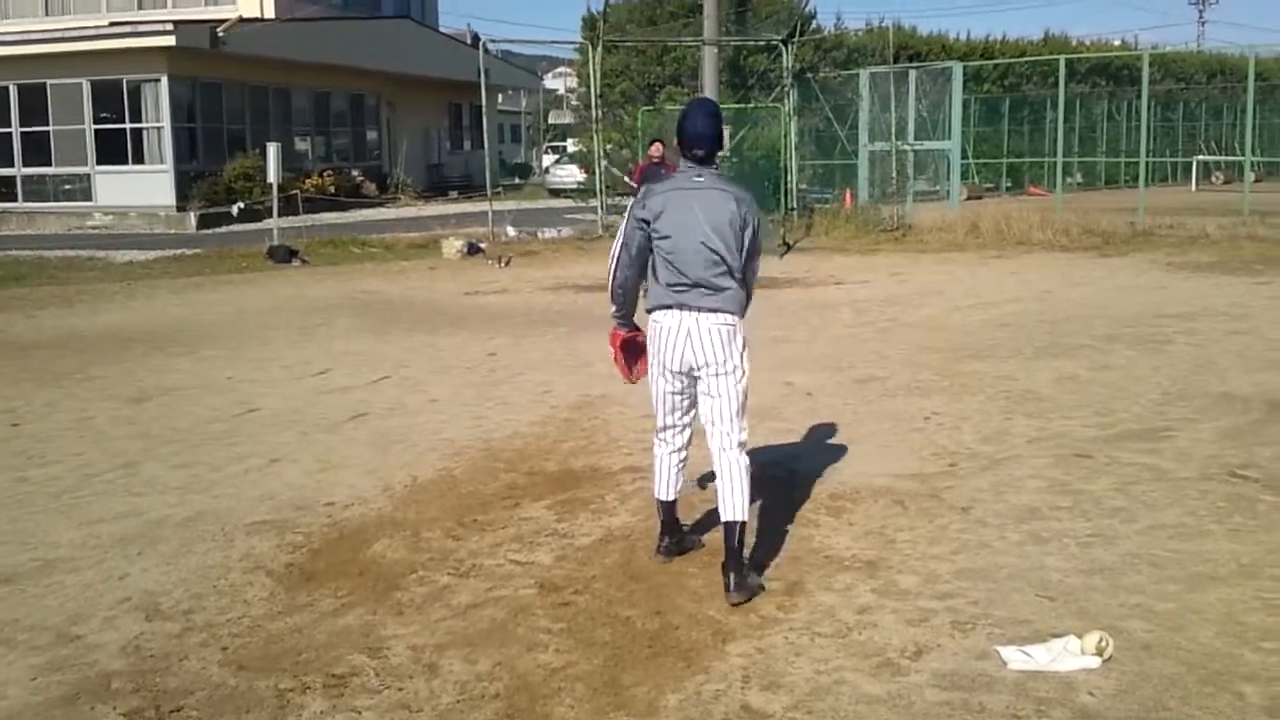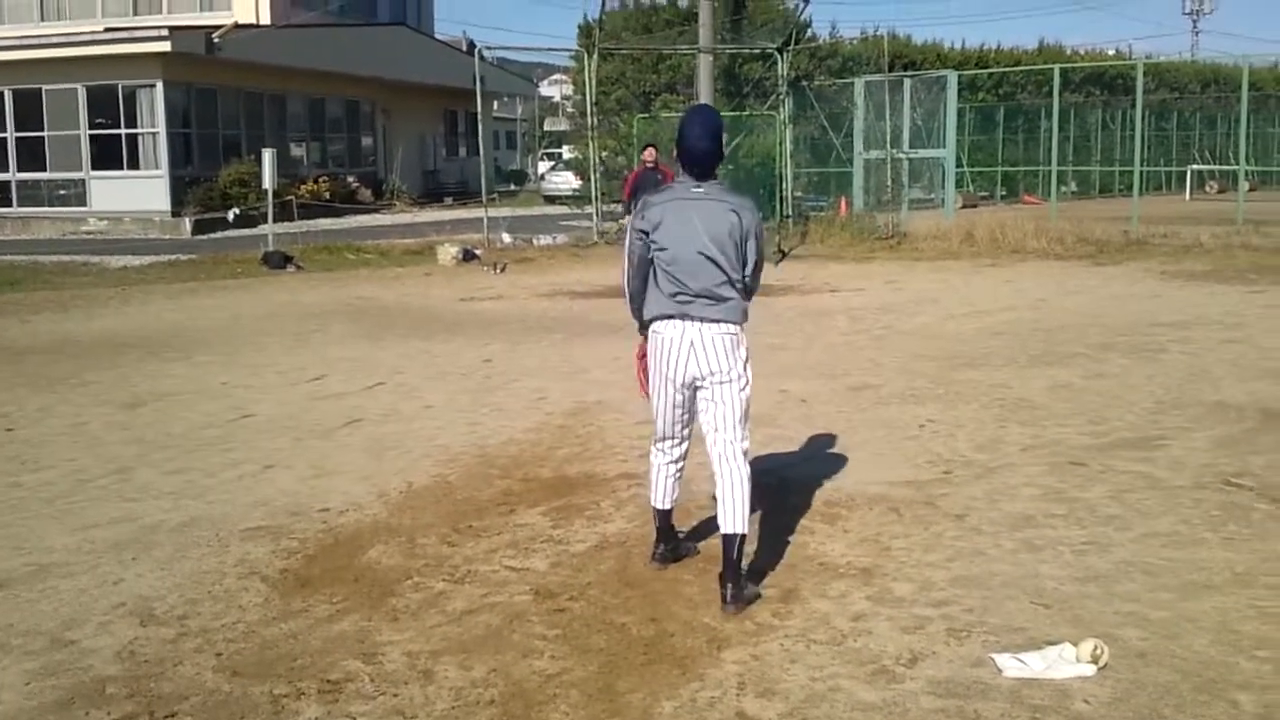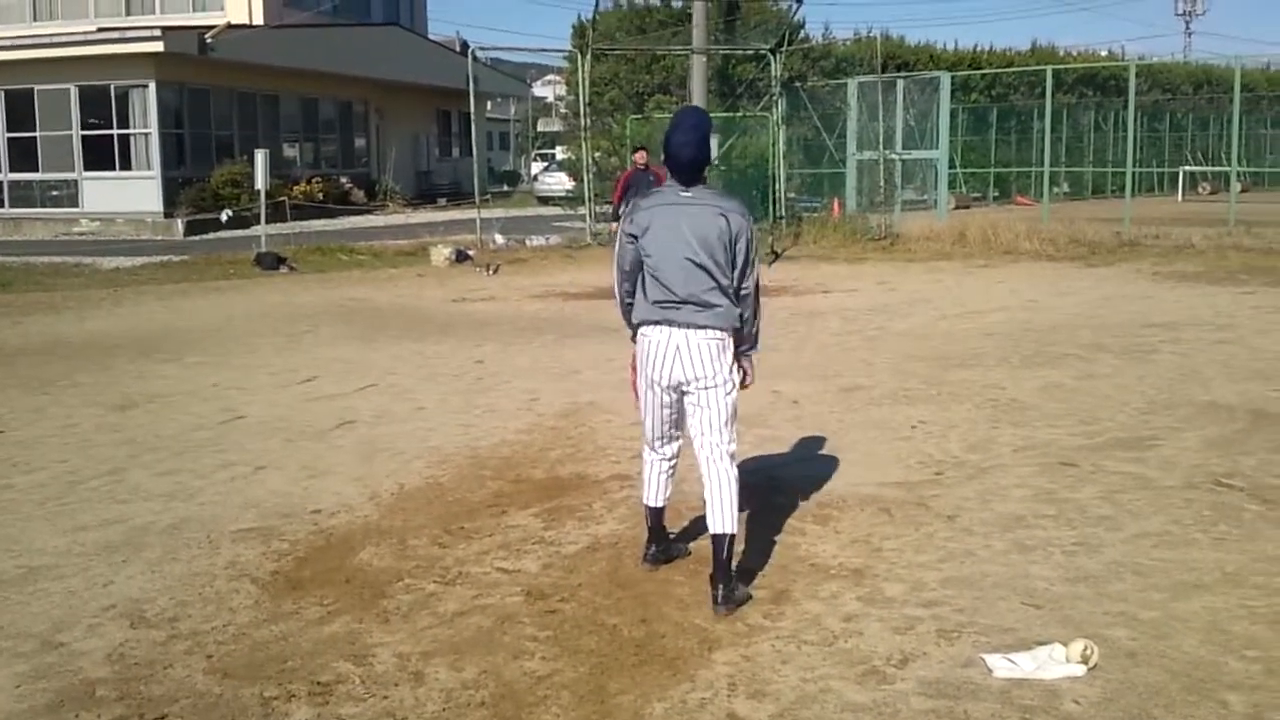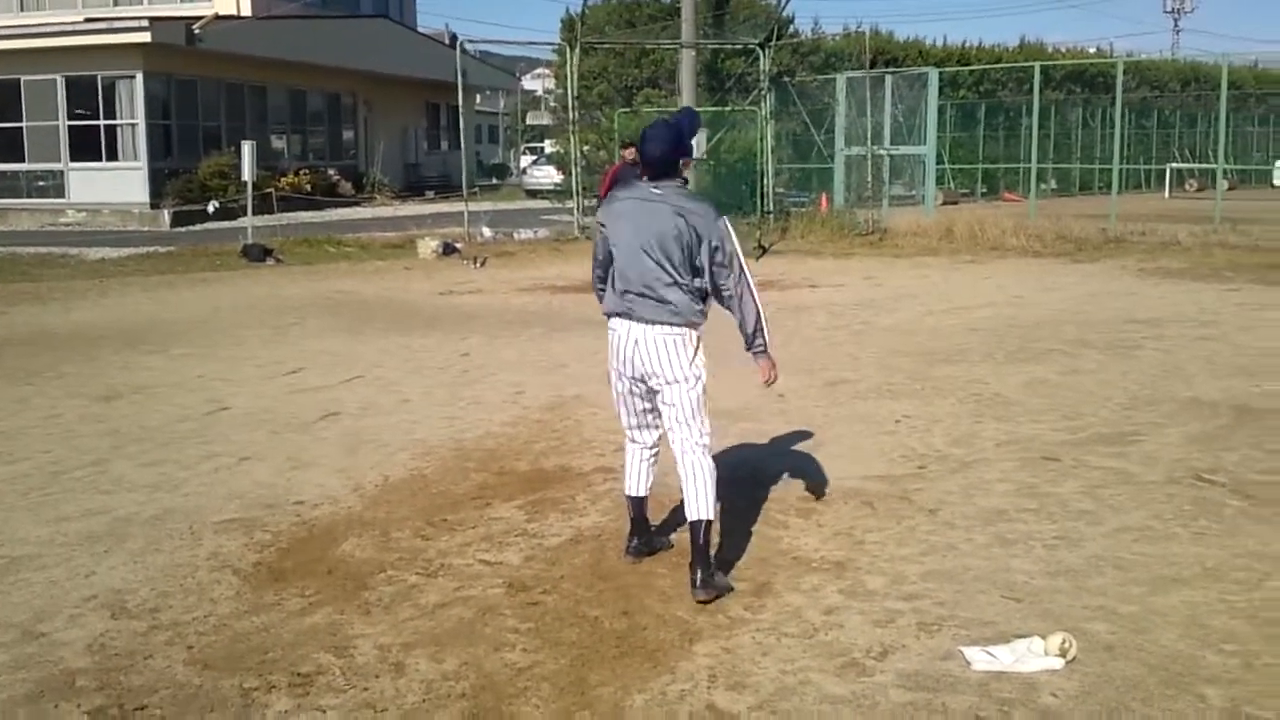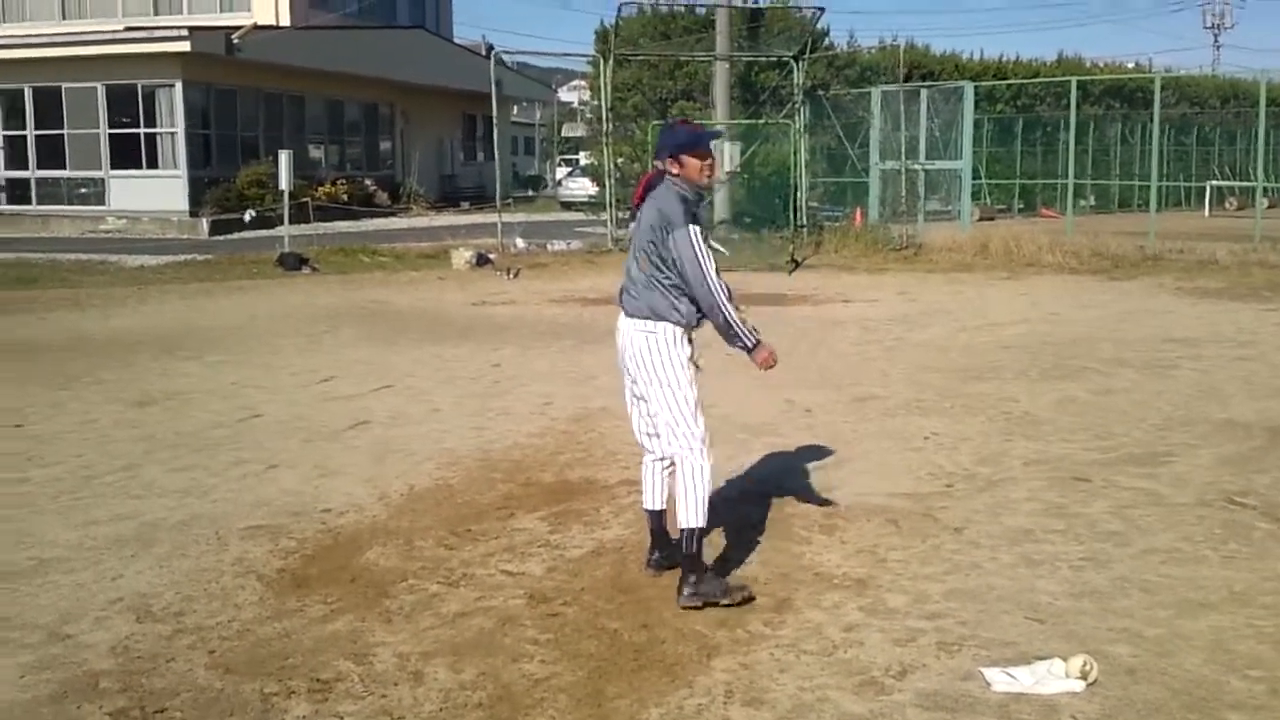
dt=0.2s
person 1, frame 1
left shoulder: (652, 197)
right shoulder: (740, 201)
left elbow: (626, 267)
right elbow: (748, 273)
left wrist: (622, 319)
left hip: (667, 327)
right hip: (721, 329)
left knee: (670, 436)
right knee: (729, 444)
left ankle: (670, 534)
right ankle: (735, 570)
person 1, frame 2
left shoulder: (651, 208)
right shoulder: (743, 211)
left elbow: (635, 281)
right elbow: (749, 282)
left wrist: (649, 329)
left hip: (666, 337)
right hip: (723, 340)
left knee: (667, 447)
right knee: (730, 457)
left ankle: (665, 541)
right ankle: (732, 580)
person 1, frame 3
left shoulder: (640, 213)
right shoulder: (733, 214)
left elbow: (625, 285)
right elbow: (747, 290)
right wrist: (745, 350)
left hip: (654, 342)
right hip: (711, 345)
left knee: (659, 448)
right knee: (718, 460)
left ankle: (656, 542)
right ankle: (722, 582)
person 1, frame 4
left shoulder: (614, 206)
right shoulder: (702, 215)
left elbow: (600, 275)
right elbow: (733, 284)
right wrist: (759, 347)
left hip: (624, 335)
right hip: (673, 340)
left knee: (639, 438)
right knee: (693, 450)
left ankle: (639, 533)
right ankle: (702, 570)
person 1, frame 5
left shoulder: (662, 204)
right shoulder: (680, 216)
right elbow: (707, 288)
right wrist: (751, 344)
left hip: (633, 333)
right hip: (661, 339)
left knee: (657, 449)
right knee: (692, 453)
left ankle: (661, 547)
right ankle: (695, 575)
